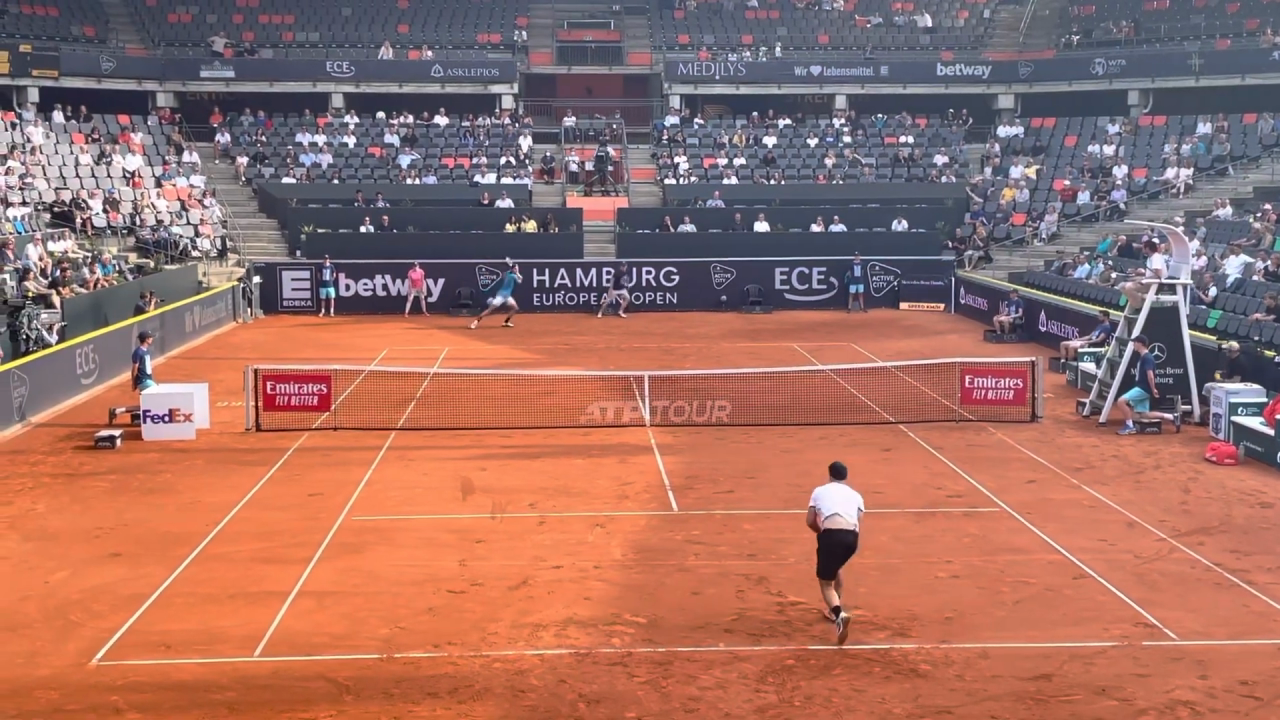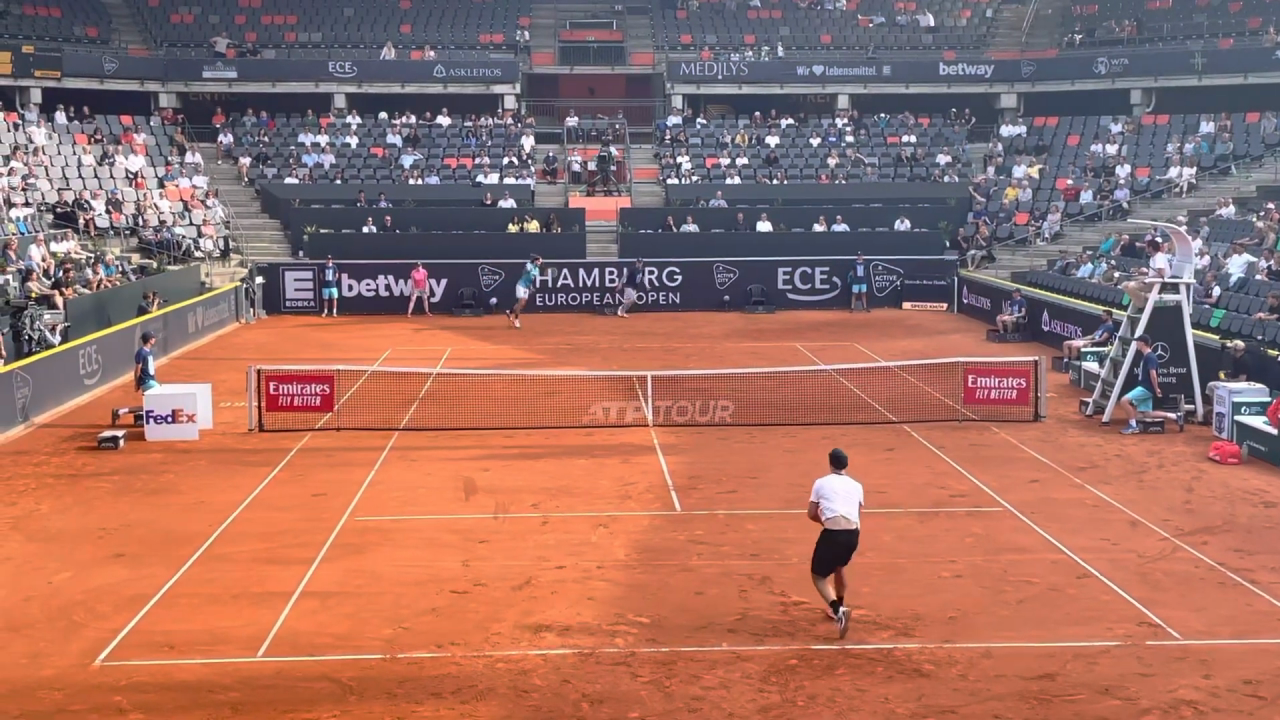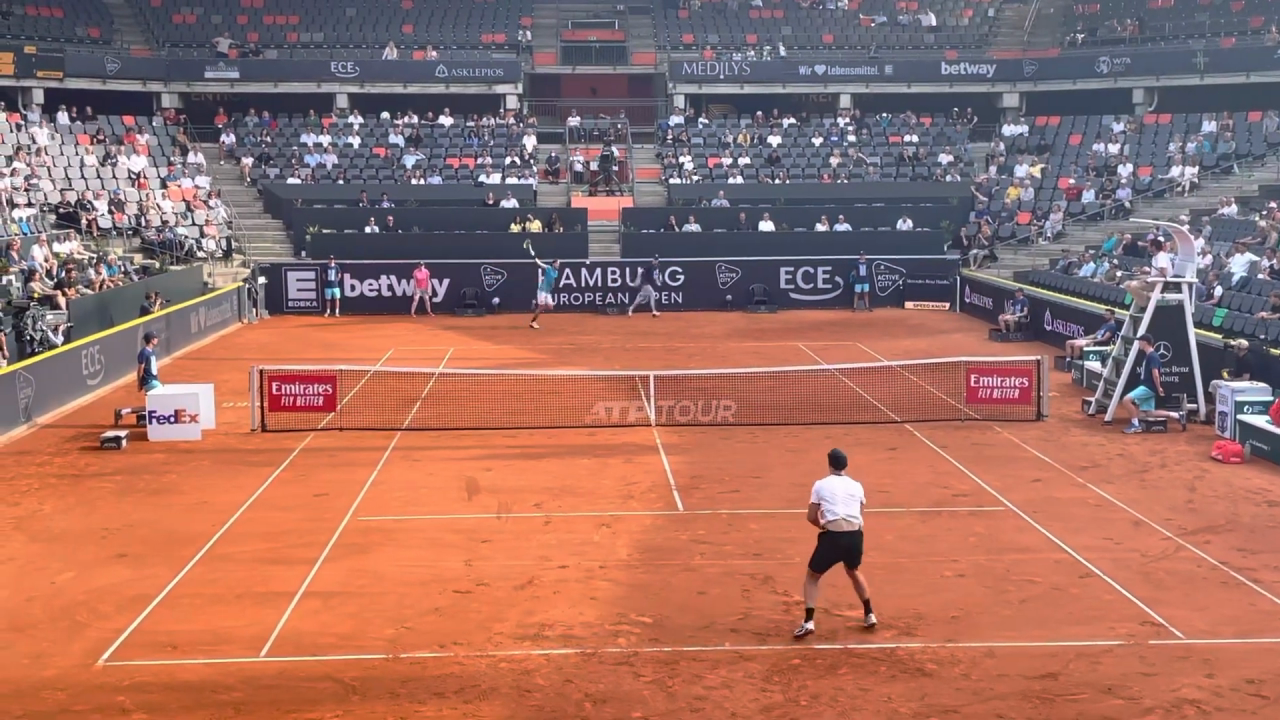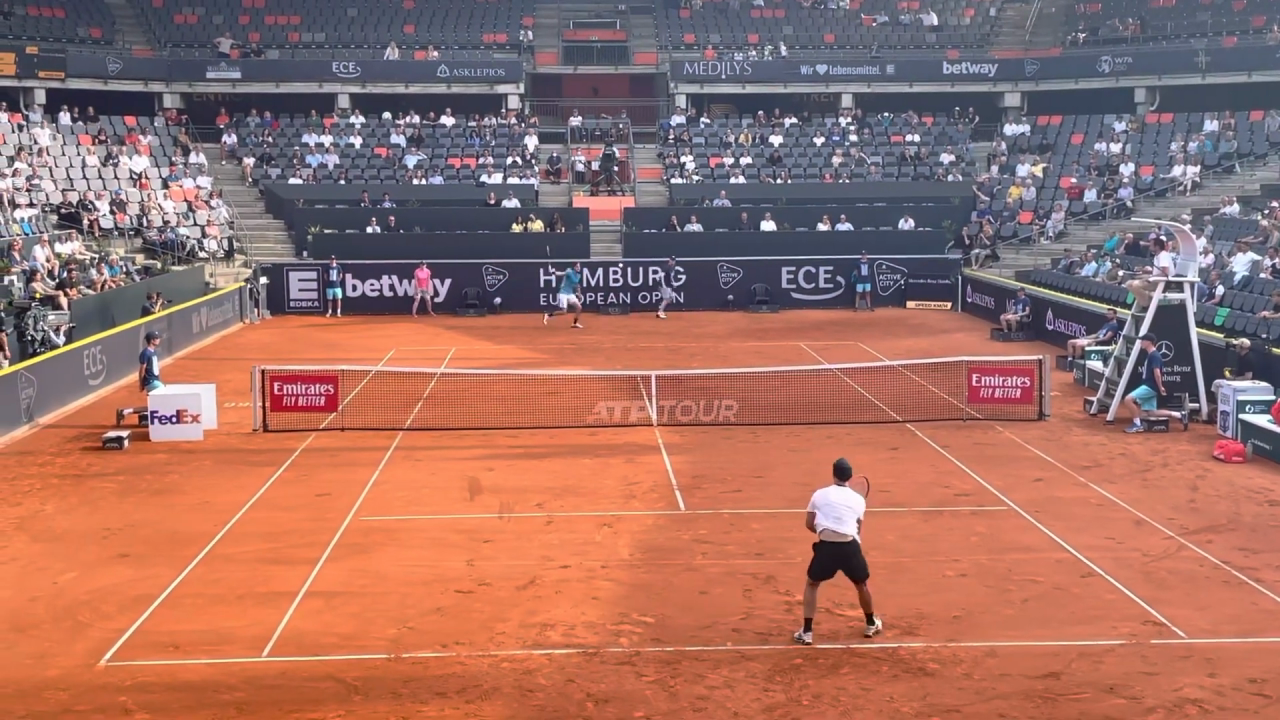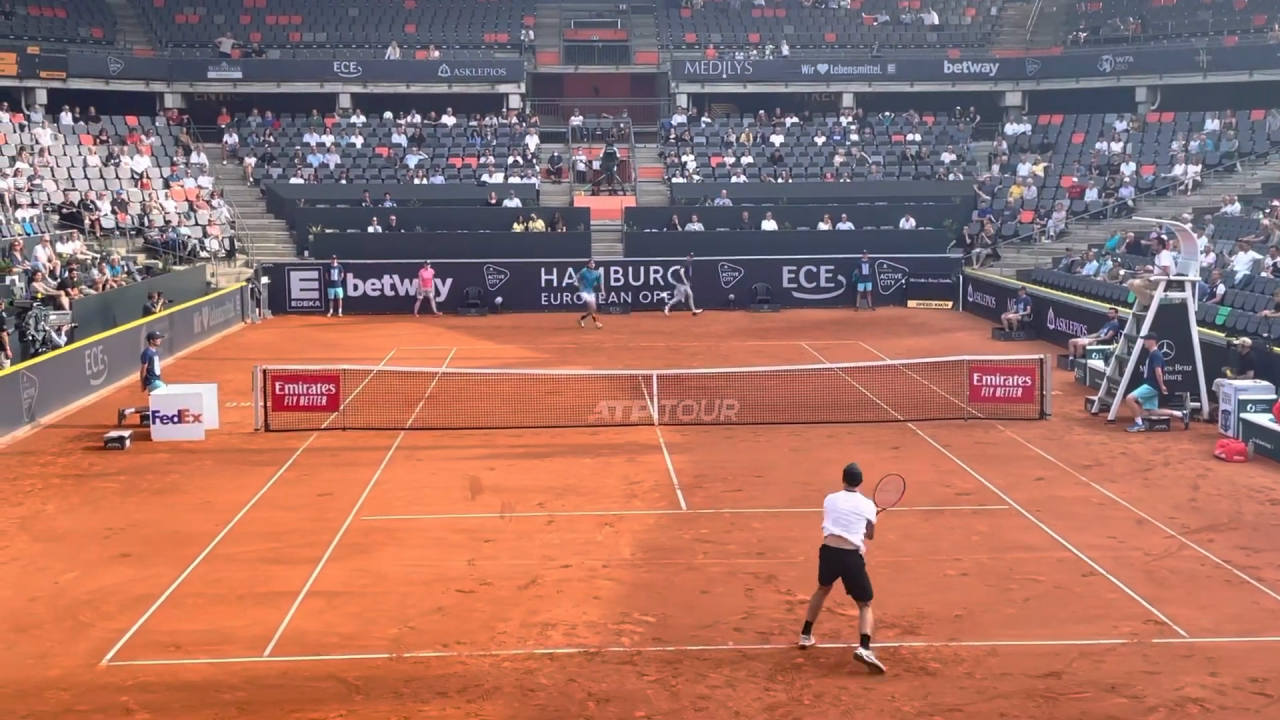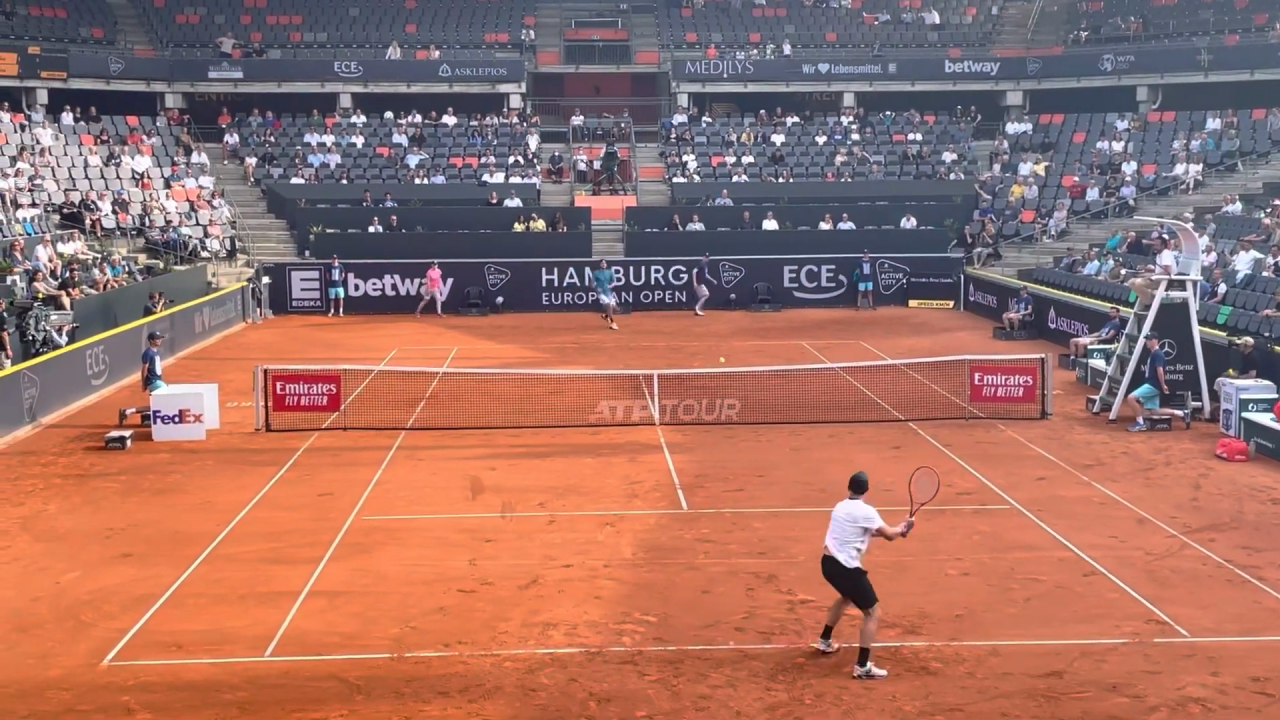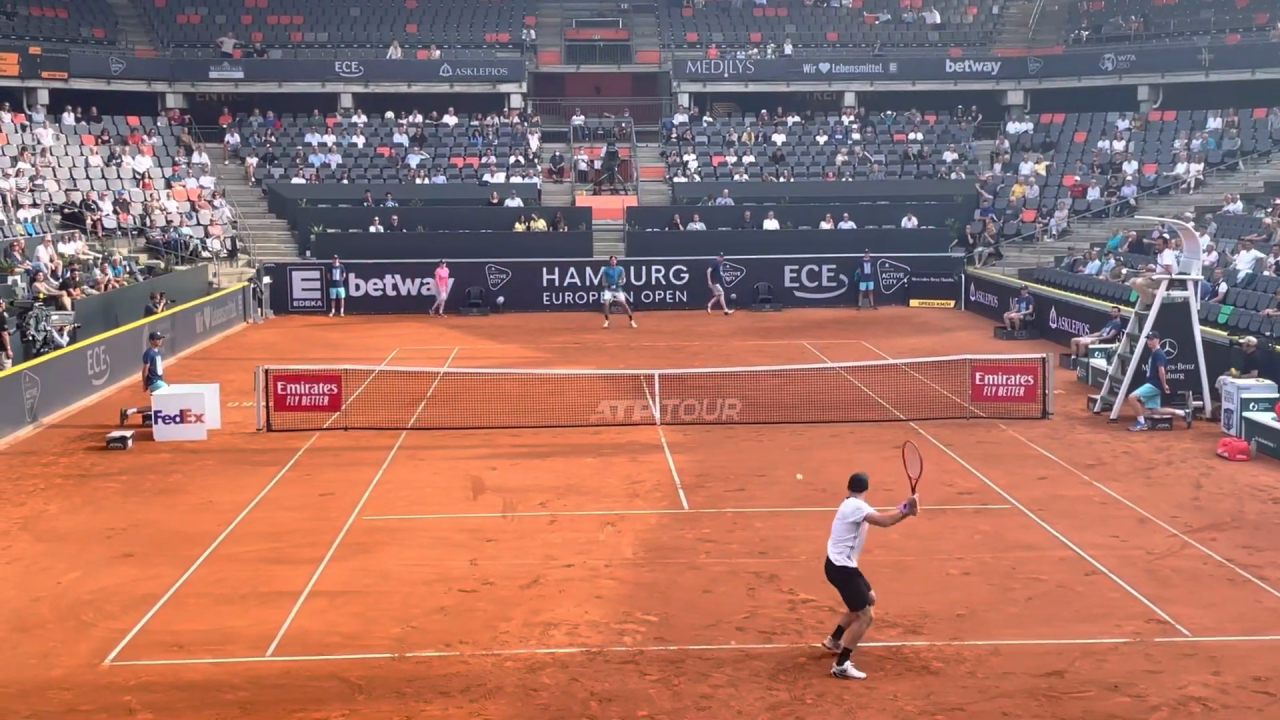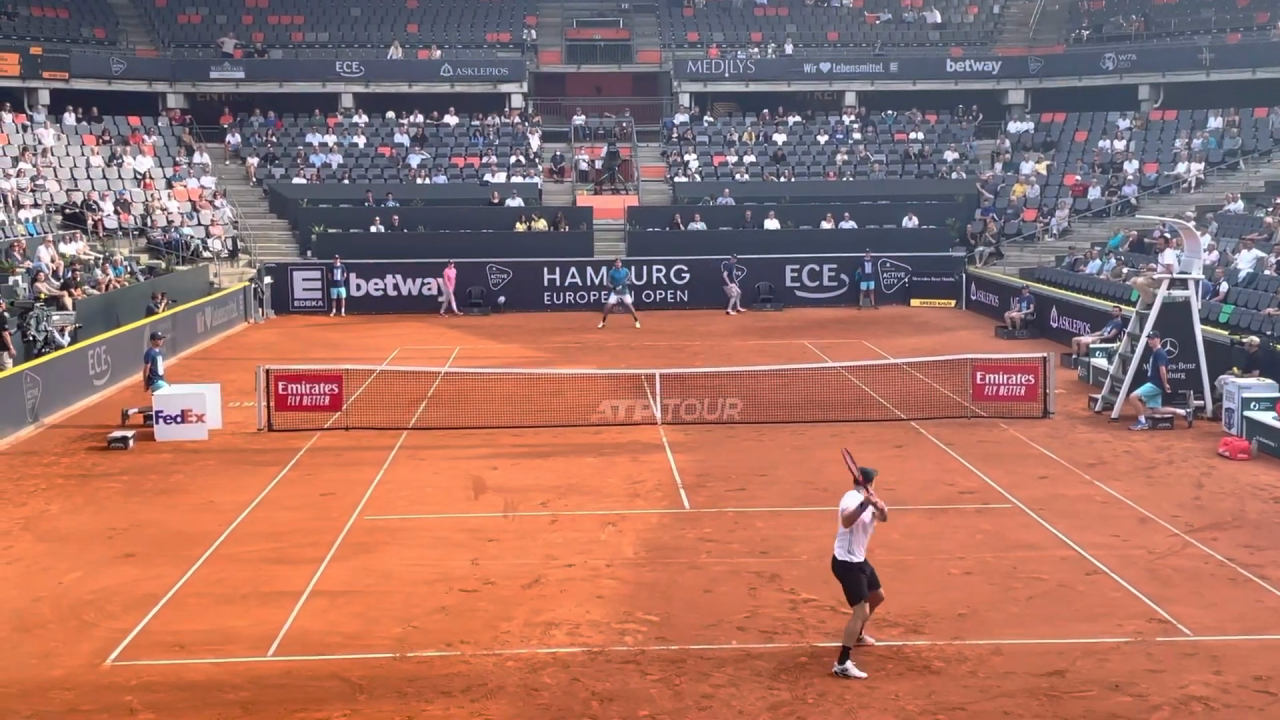
dt=0.2s
person 1, frame 1
left shoulder: (820, 491)
right shoulder: (855, 495)
left elbow: (810, 521)
left hip: (831, 535)
right hip: (851, 536)
left knee: (826, 585)
right knee: (834, 567)
left ankle: (840, 615)
right ankle: (836, 611)
person 1, frame 2
left shoulder: (821, 483)
right shoulder: (857, 486)
left elbow: (811, 514)
left hip: (832, 534)
right hip: (853, 534)
left knee: (819, 577)
right knee: (837, 568)
left ankle: (838, 610)
right ankle: (838, 608)
person 1, frame 3
left shoulder: (821, 485)
right shoulder: (857, 486)
left elbow: (811, 517)
left hip: (833, 536)
right hip: (855, 536)
left knee: (812, 577)
right knee: (854, 572)
left ankle: (808, 622)
right ankle: (869, 615)
person 1, frame 4
left shoulder: (819, 494)
right shoulder: (858, 500)
left elbow: (809, 524)
right elbow: (857, 529)
left hip: (826, 547)
right hip: (850, 547)
left knee: (812, 585)
right knee: (862, 585)
left ankle: (807, 632)
right ankle: (871, 624)
person 1, frame 5
left shoulder: (830, 500)
right shoulder: (868, 505)
right elbow: (870, 535)
left hip: (829, 552)
right hip: (852, 556)
left knee: (822, 590)
right knee: (865, 606)
left ankle: (806, 636)
right ankle: (865, 649)
person 1, frame 6
left shoulder: (840, 507)
right shoulder: (866, 511)
right elbow: (889, 535)
left wrist: (882, 531)
right wrist: (904, 527)
left hip: (828, 563)
right hip: (846, 567)
left knee: (847, 597)
right knee: (872, 613)
left ankle: (825, 641)
right ankle: (862, 665)
person 1, frame 7
left shoulder: (851, 505)
right shoulder: (856, 506)
left elbow: (881, 520)
right elbow: (883, 521)
left wrist: (904, 509)
right wrist: (906, 508)
left hip: (839, 565)
right hip: (842, 568)
left knee: (869, 599)
right knee: (866, 616)
left ankle: (835, 640)
right ankle: (841, 664)
person 1, frame 8
left shoulder: (865, 499)
right shoulder: (851, 498)
left elbow: (882, 516)
right elbow: (846, 522)
left wrist: (878, 506)
right wrist: (865, 503)
left hip: (858, 560)
right hip: (846, 563)
left knee: (877, 596)
right knee: (861, 612)
left ankle: (857, 635)
right ankle: (842, 664)
